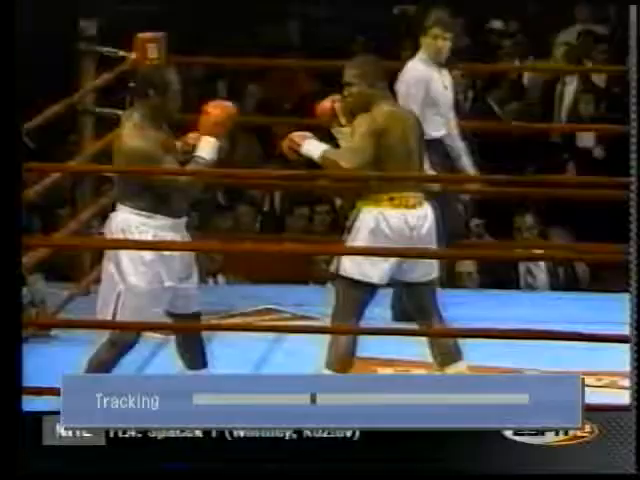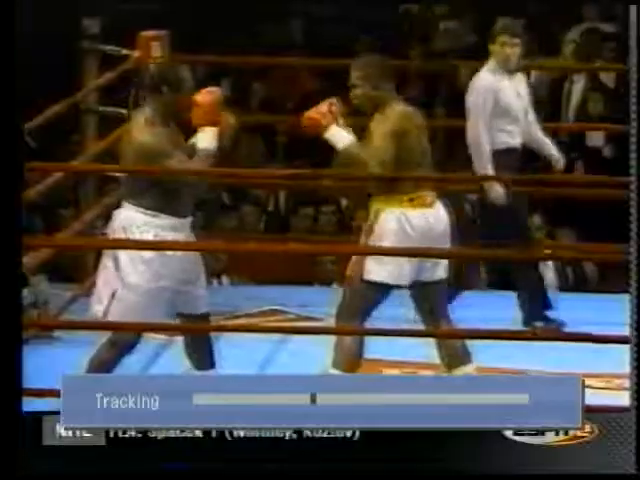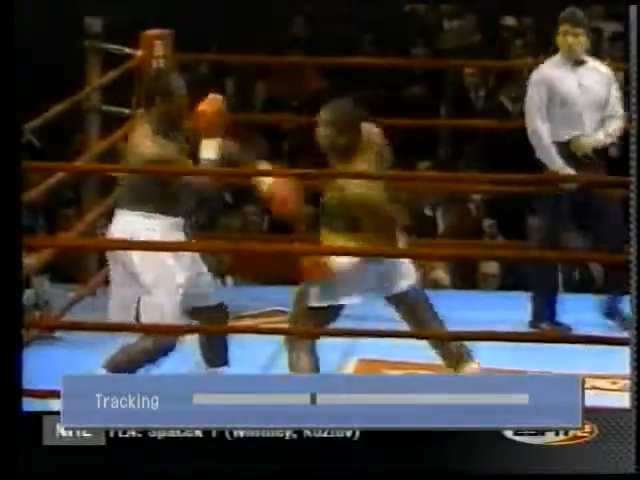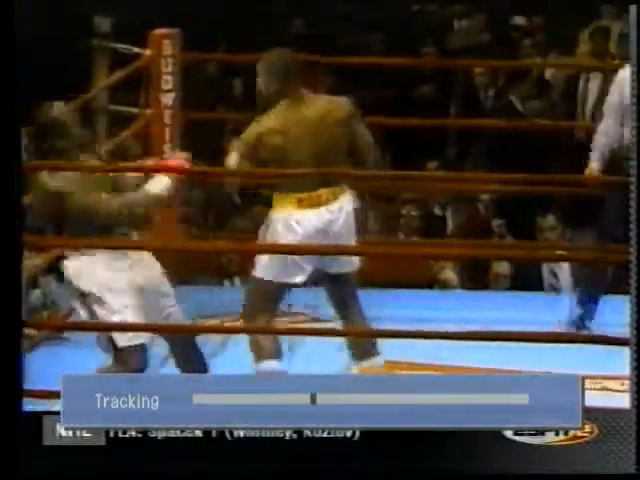
dt=0.3s
person 1, frame 1
left shoulder: (370, 119)
right shoulder: (408, 118)
left elbow: (350, 166)
left wrist: (309, 145)
left hip: (381, 219)
right hip: (418, 216)
left knee: (345, 316)
right knee: (429, 313)
person 1, frame 2
left shoulder: (389, 121)
right shoulder: (409, 115)
left elbow: (374, 167)
right elbow: (369, 148)
left wrist: (335, 132)
right wrist: (338, 124)
left hip: (399, 219)
right hip: (431, 216)
left knee: (349, 316)
right knee: (437, 318)
person 1, frame 3
left shoulder: (357, 189)
right shoulder: (370, 136)
left elbow: (381, 239)
left wrist: (333, 262)
left hip: (349, 259)
left knee: (300, 335)
right knee: (427, 322)
person 1, frame 4
left shoulder: (262, 131)
right shoulder: (340, 109)
left elbow: (233, 172)
right elbow: (370, 159)
left hip: (292, 221)
right hip: (336, 211)
left knee: (257, 314)
right knee: (348, 306)
person 2, frame 1
left shoulder: (151, 124)
right shoulder: (136, 141)
left elbow: (171, 163)
right elbow: (184, 183)
left wrist: (201, 137)
right wrist: (210, 139)
left hip: (166, 231)
right hip: (142, 234)
left knee: (188, 314)
right knee: (126, 332)
person 2, frame 2
left shoulder: (162, 123)
right shoulder: (147, 136)
left elbow: (186, 157)
right elbow: (193, 178)
left wrist: (204, 128)
right wrist: (209, 130)
left hip: (174, 231)
right hip: (145, 233)
left knee: (196, 315)
right knee: (125, 335)
person 2, frame 3
left shoulder: (173, 130)
right shoulder: (151, 149)
left elbow: (224, 151)
right elbow: (202, 184)
left wrist: (263, 177)
right wrist: (208, 137)
left hip: (165, 232)
right hip: (140, 234)
left knee: (214, 311)
right knee: (163, 336)
person 2, frame 4
left shoulder: (80, 163)
right shoulder: (54, 183)
right elbow: (122, 210)
right wrist: (165, 180)
left hip: (128, 255)
right hip: (97, 267)
left knee: (178, 331)
right knee: (132, 360)
left ankle: (199, 375)
person 3, frame 1
left shoulder: (444, 75)
right shoulder: (415, 73)
left wrist: (465, 163)
right wrist: (423, 167)
left hip: (440, 152)
right hip: (423, 153)
left knee: (451, 226)
right knee: (449, 226)
person 3, frame 2
left shoulder: (520, 80)
right shoulder: (483, 83)
left elbow: (529, 123)
right elbow: (477, 134)
left wrist: (553, 151)
right wrist: (489, 179)
left hip: (515, 161)
right hip: (497, 163)
left knee: (488, 238)
right knee: (516, 237)
right ankle: (535, 310)
person 3, frame 3
left shoulder: (603, 72)
right shoulder: (544, 74)
left elbow: (616, 117)
right elbow: (535, 126)
left wrist: (599, 139)
right wrist: (559, 167)
left hip: (591, 159)
right hip: (558, 159)
left knee: (613, 231)
right knee: (549, 238)
left ankle: (613, 302)
right ankle: (542, 314)
person 3, frame 4
right shoulder: (624, 77)
right elbow: (610, 120)
right wrist: (595, 160)
right hip: (627, 160)
right knee: (610, 231)
right ankle: (586, 305)
